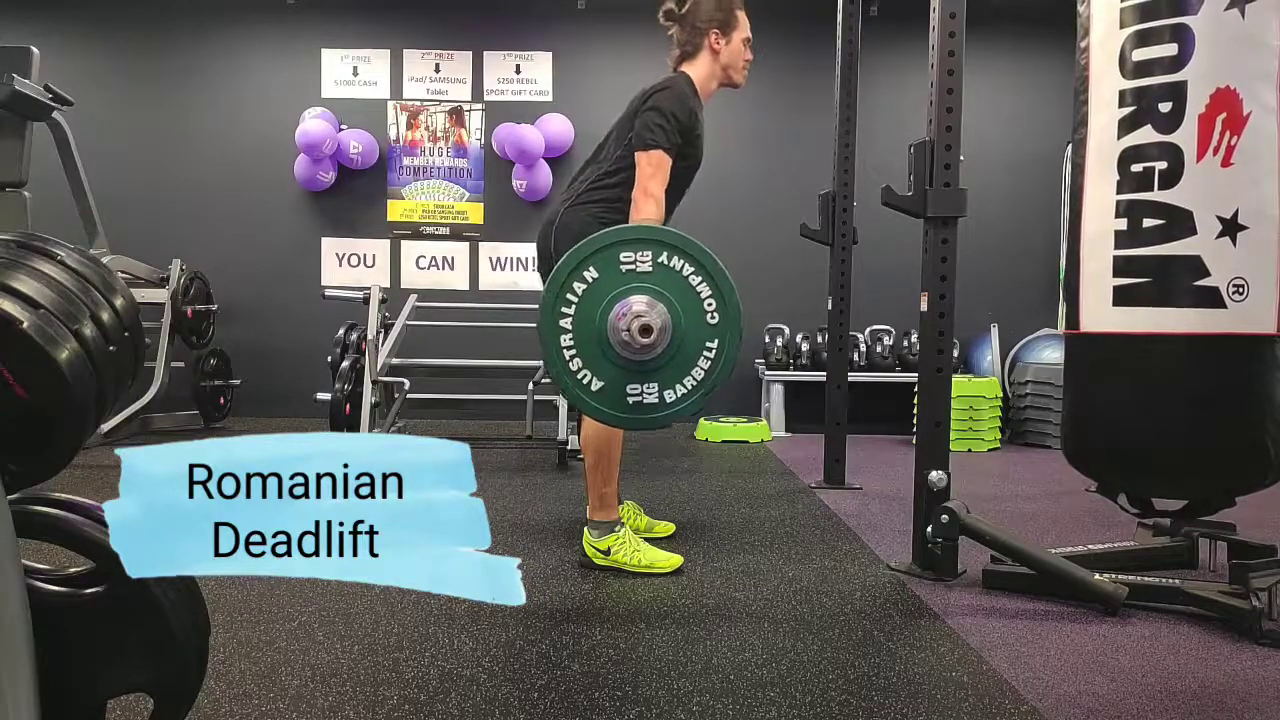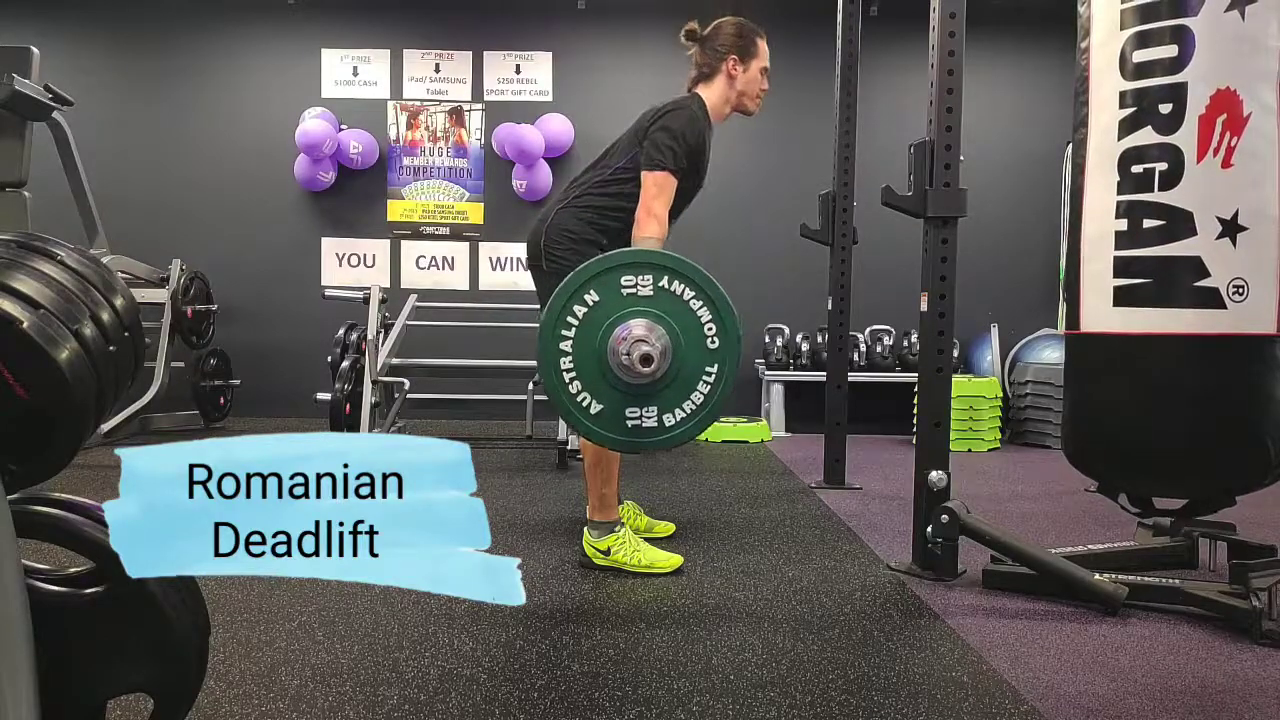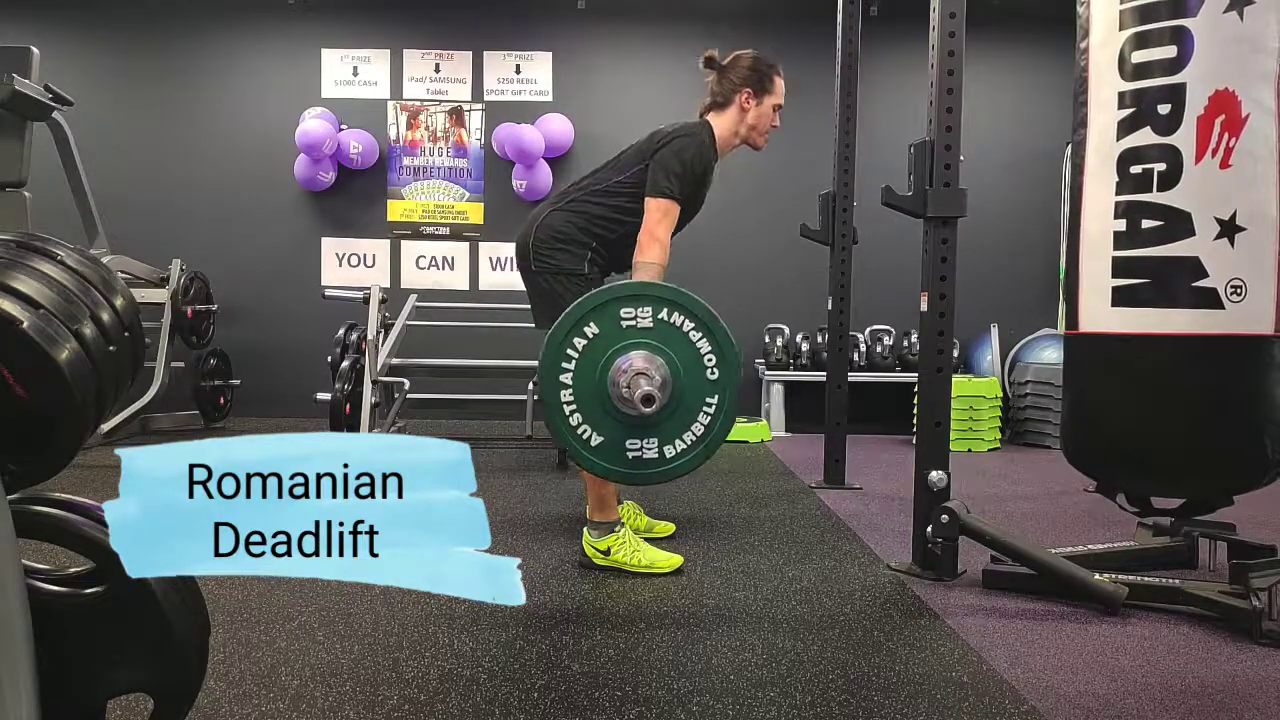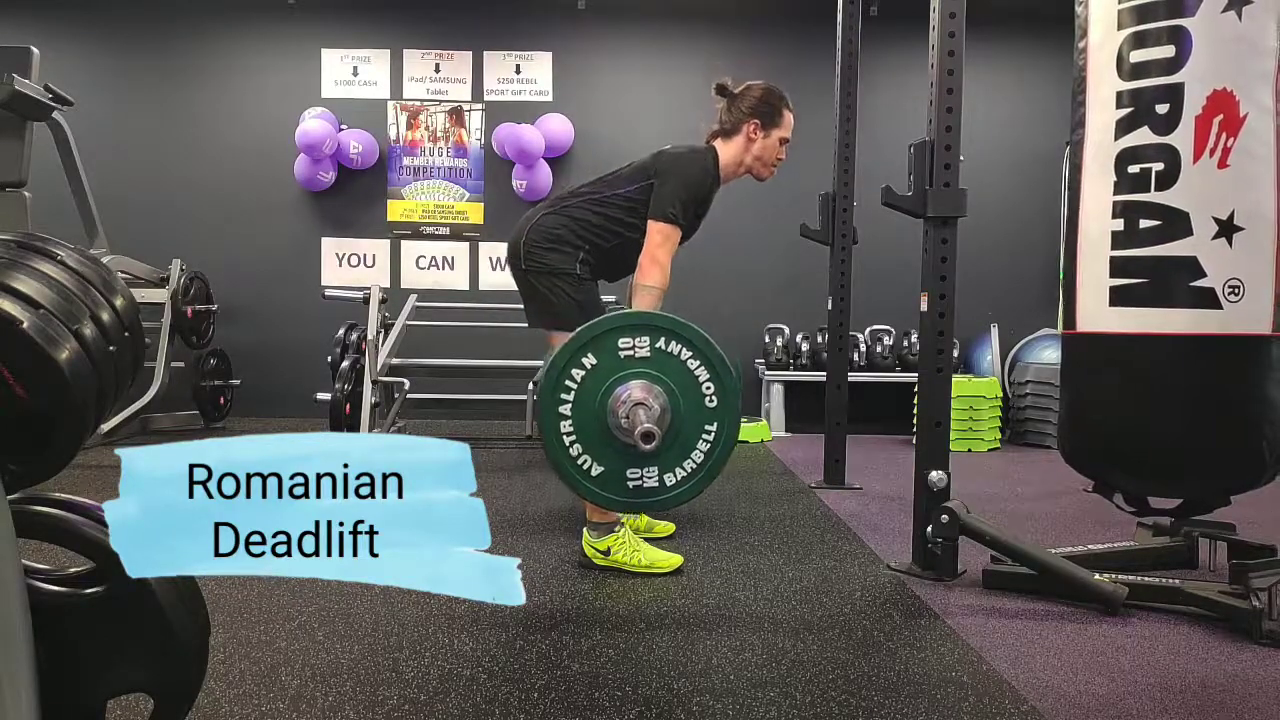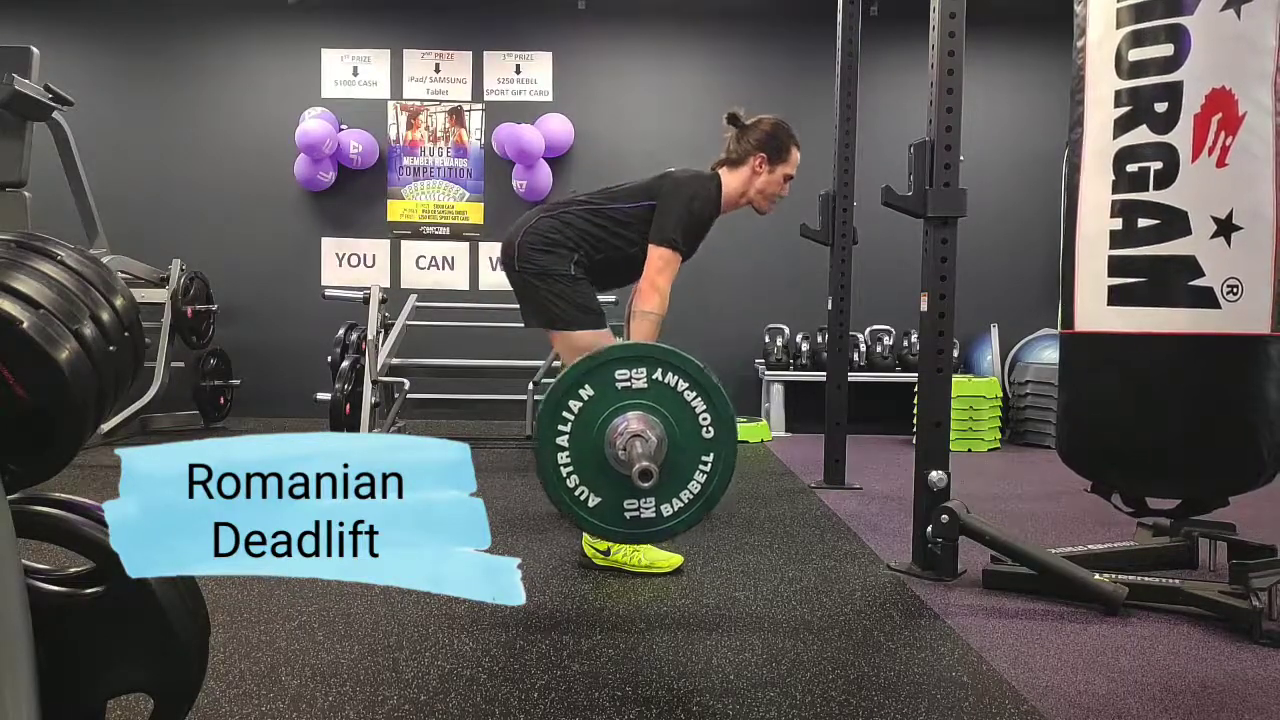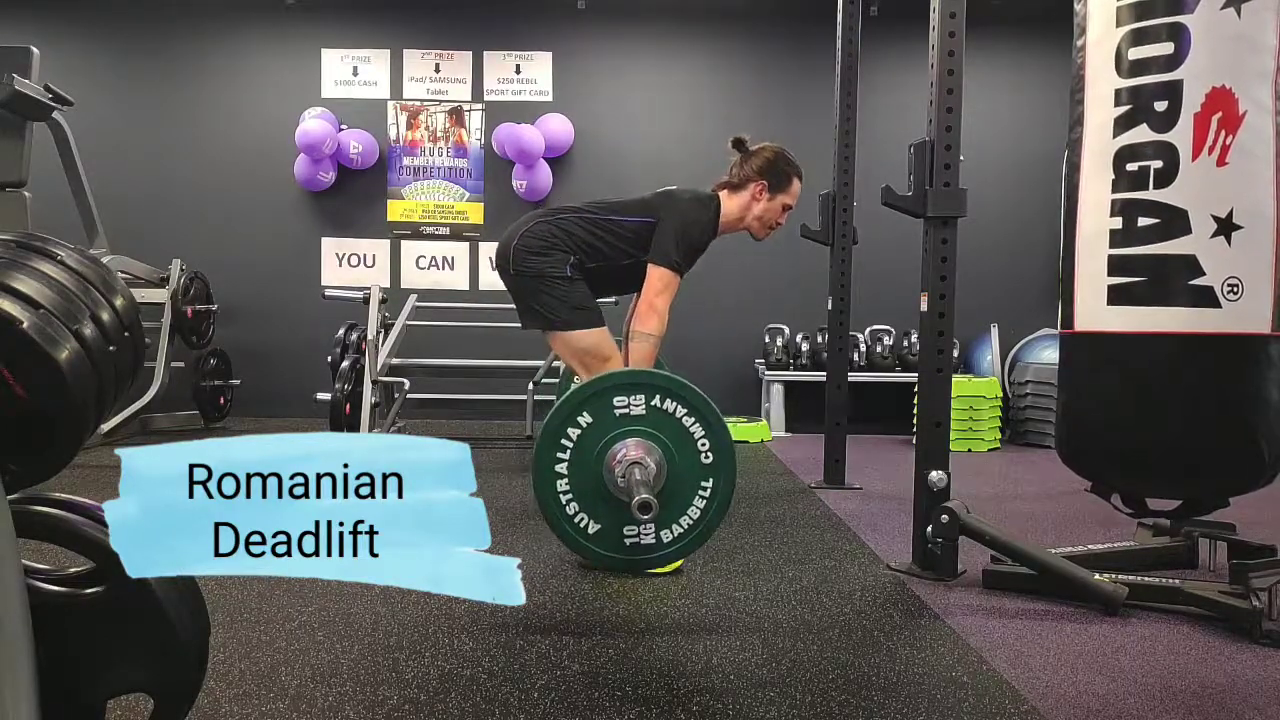
dt=0.3s
person 1, frame 1
left shoulder: (681, 101)
right shoulder: (673, 99)
right elbow: (646, 195)
left hip: (587, 243)
right hip: (582, 243)
left ankle: (609, 509)
right ankle: (603, 535)
person 1, frame 2
left shoulder: (691, 123)
right shoulder: (684, 121)
left elbow: (651, 214)
right elbow: (650, 215)
left hip: (575, 246)
right hip: (573, 247)
left ankle: (610, 509)
right ankle: (604, 535)
person 1, frame 3
left shoulder: (694, 146)
right shoulder: (690, 147)
left elbow: (650, 238)
right elbow: (652, 240)
left hip: (563, 250)
right hip: (561, 250)
left ankle: (610, 508)
right ankle: (604, 535)
person 1, frame 4
left shoulder: (695, 171)
right shoulder: (692, 170)
left elbow: (644, 260)
right elbow: (654, 263)
left hip: (548, 249)
right hip: (551, 251)
left ankle: (611, 508)
right ankle: (604, 536)
person 1, frame 5
left shoulder: (696, 194)
right shoulder: (694, 196)
left elbow: (646, 284)
right elbow: (654, 288)
left hip: (541, 251)
right hip: (545, 253)
right ankle: (606, 537)
person 1, frame 6
left shoulder: (693, 213)
right shoulder: (693, 217)
left elbow: (645, 303)
right elbow: (653, 308)
left hip: (534, 251)
right hip: (538, 253)
